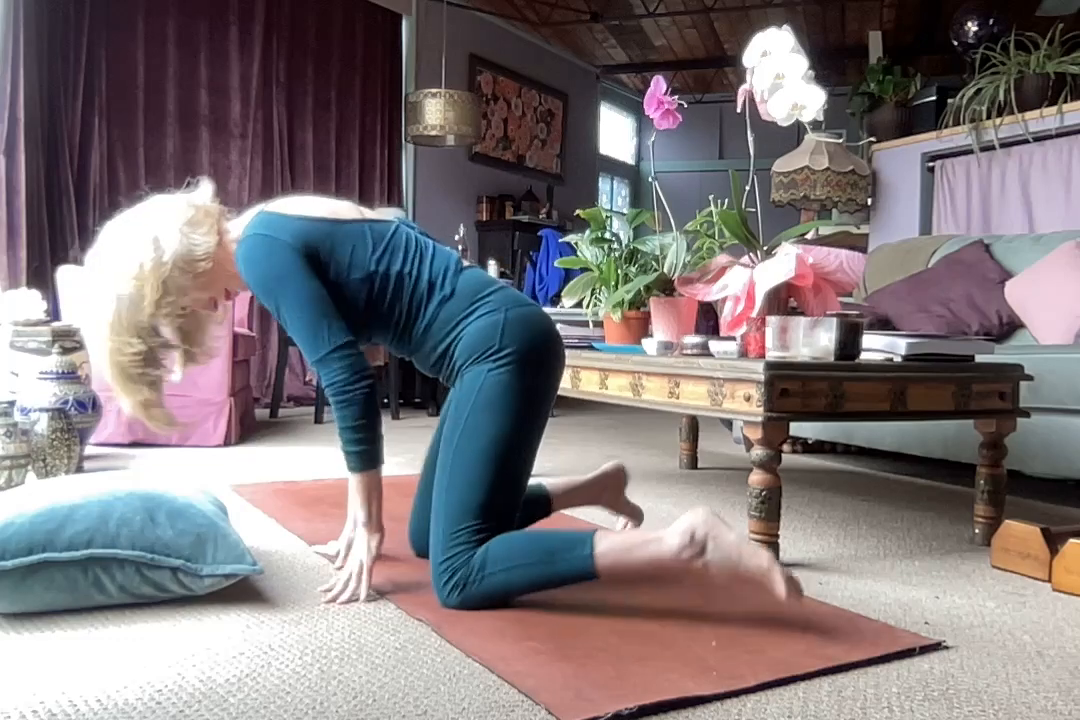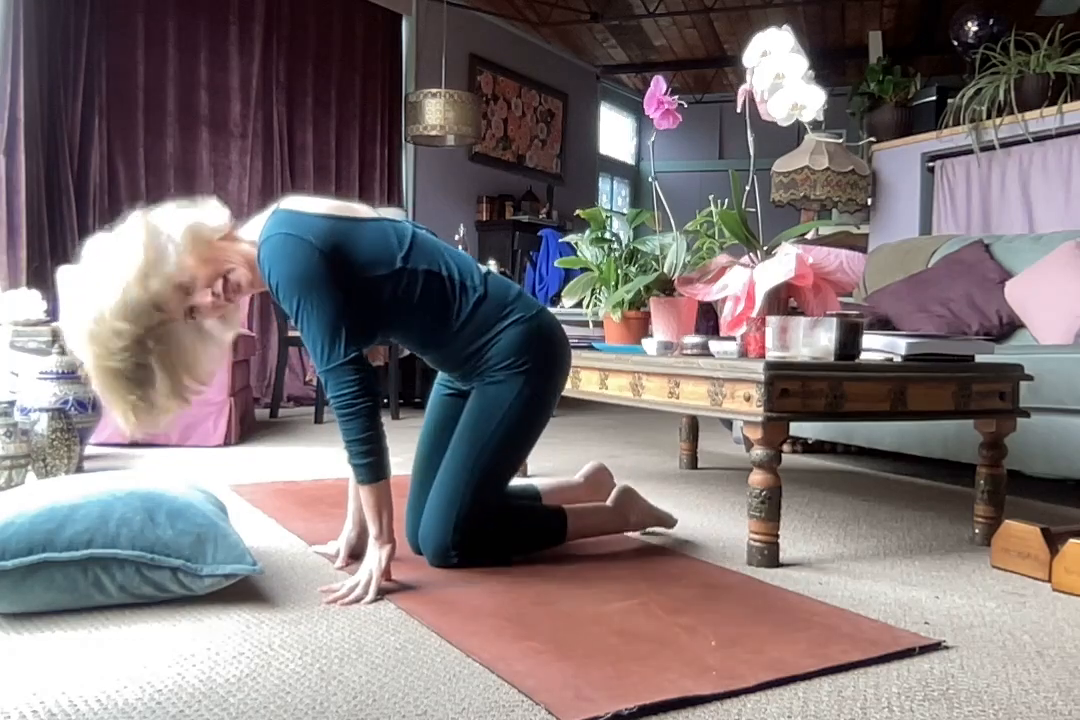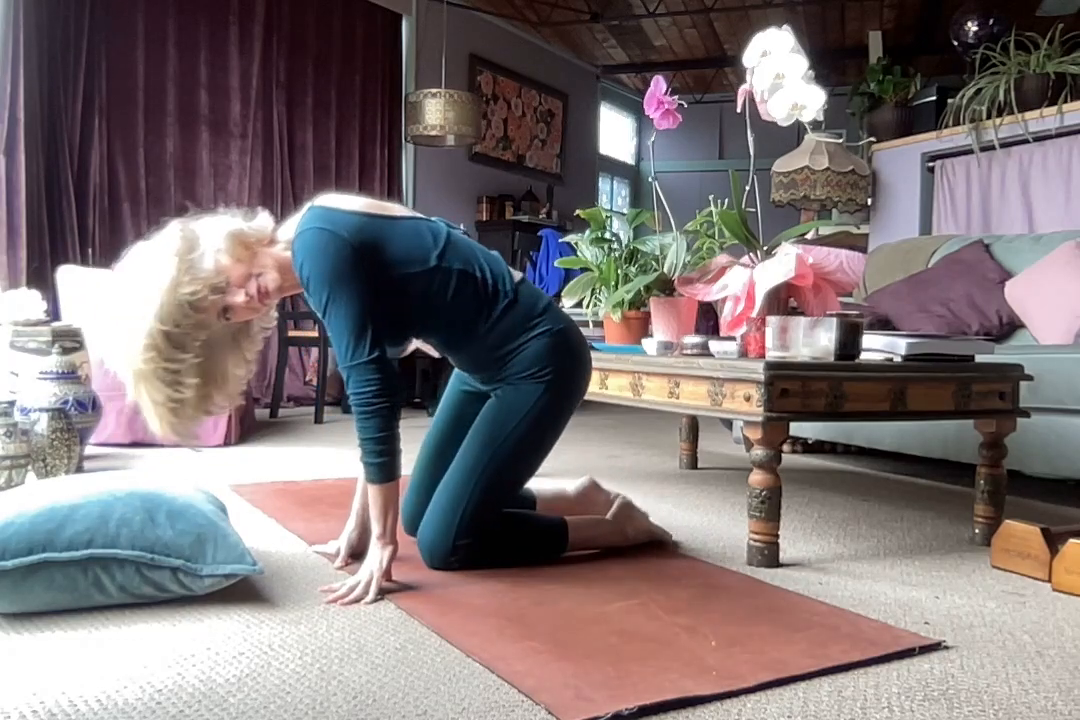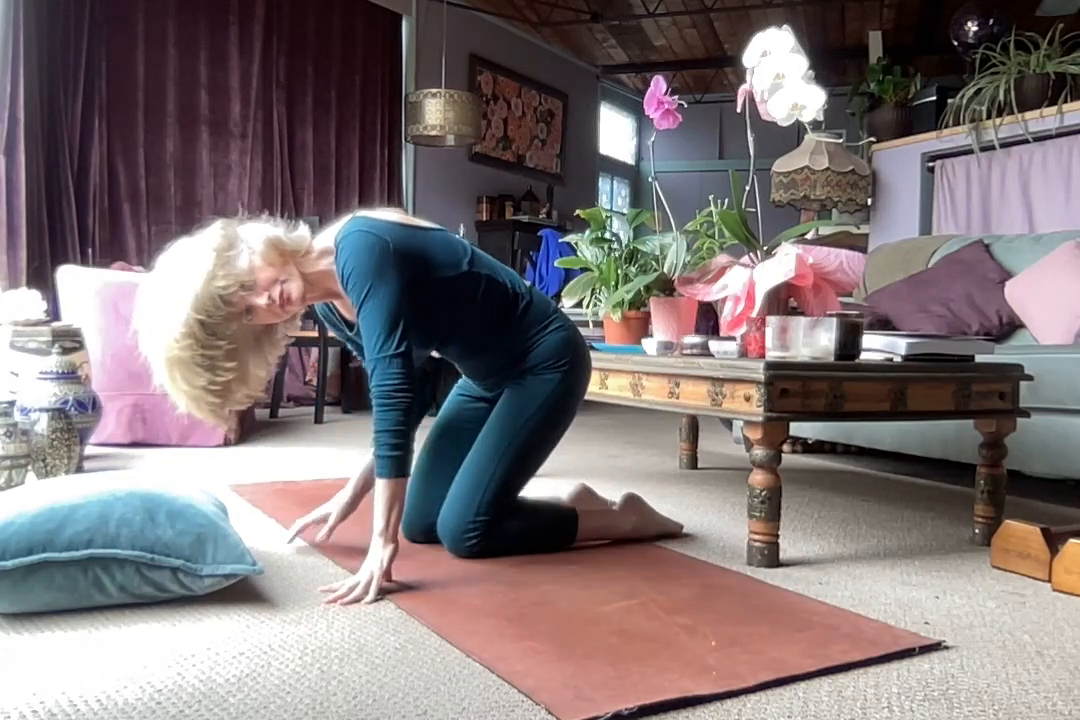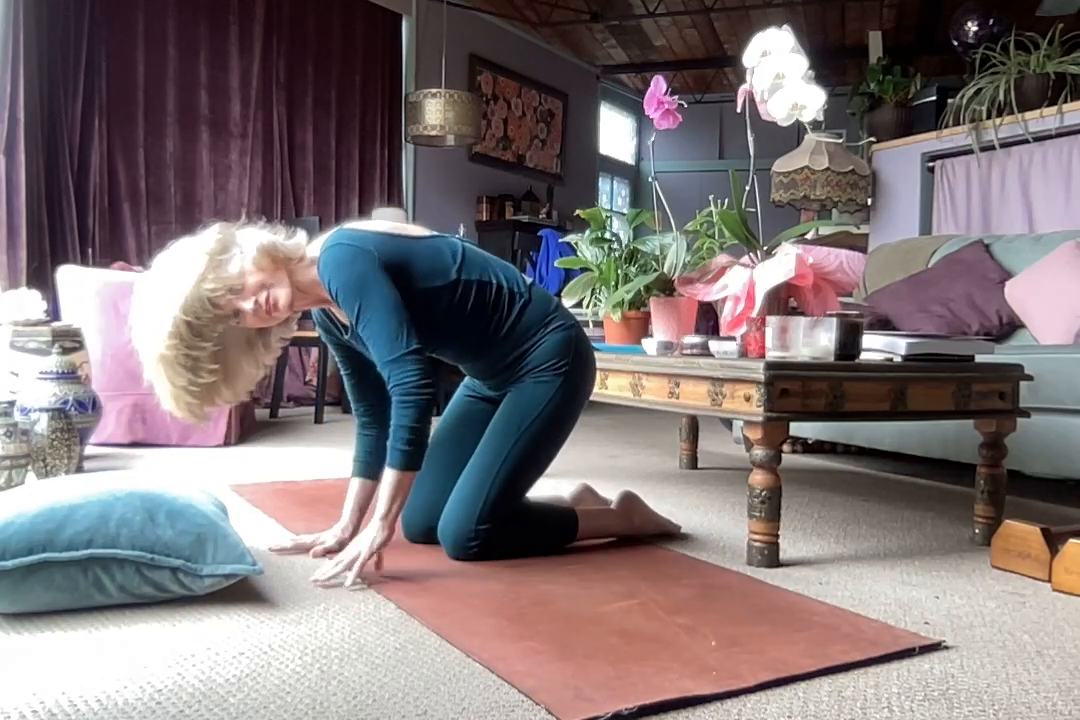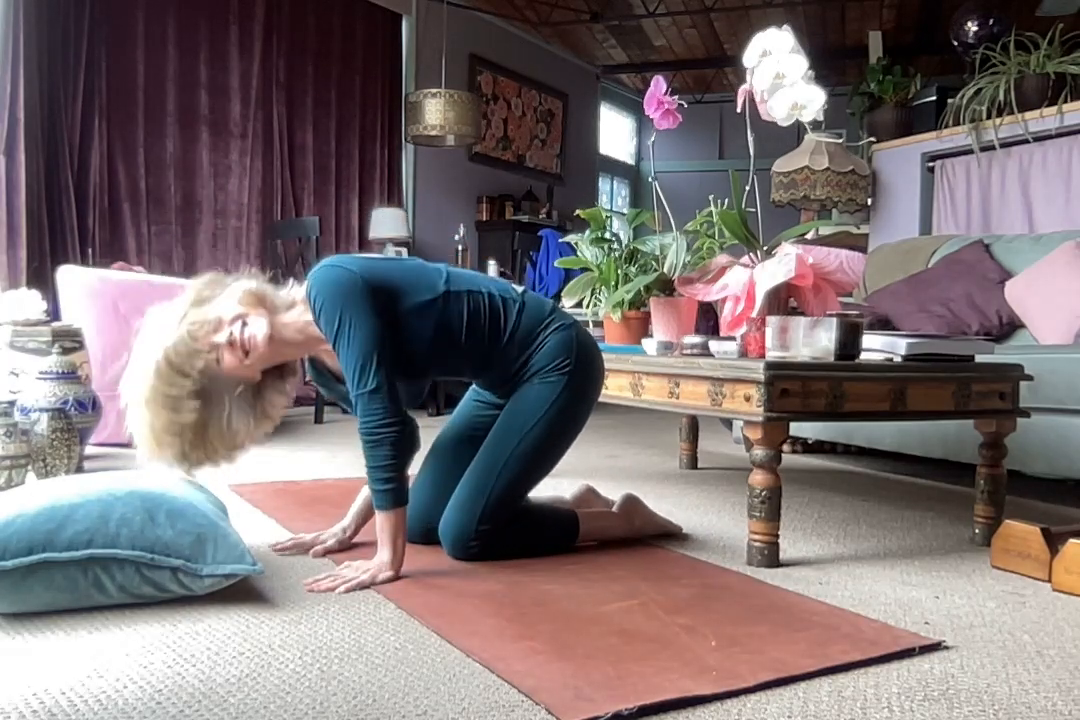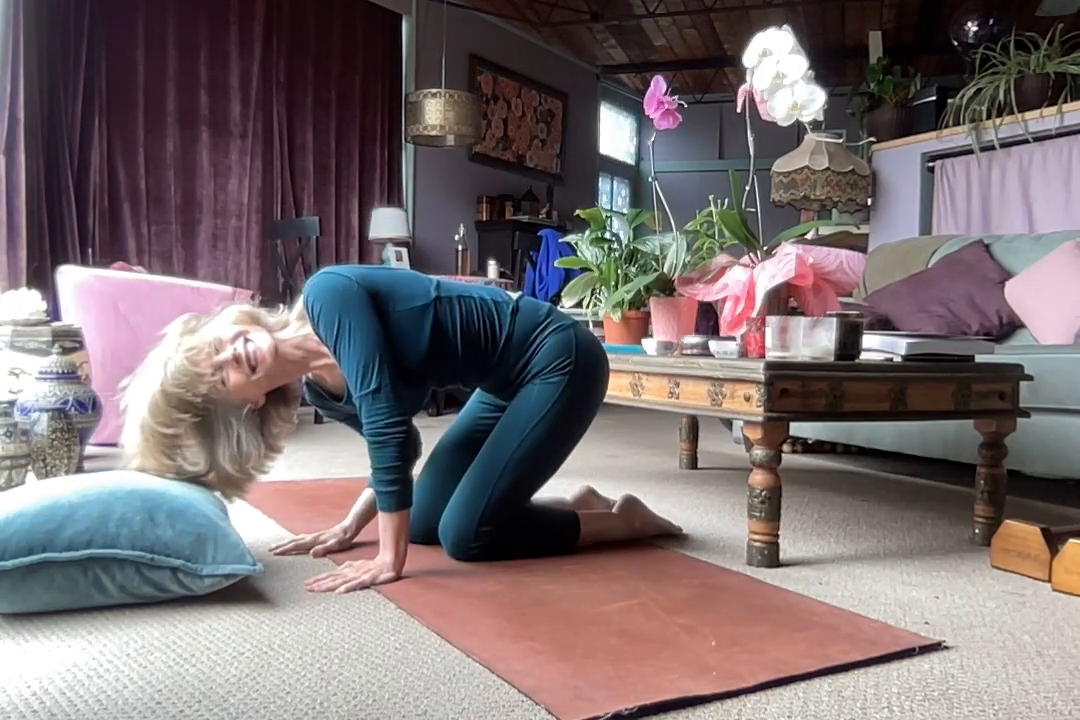
dt=0.5s
person 1, frame 1
left shoulder: (259, 249)
right shoulder: (291, 233)
left elbow: (347, 380)
right elbow: (353, 372)
left wrist: (368, 530)
right wrist: (359, 521)
left hip: (500, 346)
right hip: (504, 340)
left knee: (462, 577)
right knee: (429, 533)
left ankle: (685, 541)
right ankle: (594, 484)
person 1, frame 2
left shoulder: (285, 248)
right shoulder: (287, 255)
left elbow: (351, 391)
right elbow: (357, 391)
left wrist: (379, 541)
right wrist: (359, 521)
left hip: (517, 351)
right hip: (469, 361)
left knee: (446, 541)
right knee: (430, 522)
left ankle: (619, 511)
right ankle: (584, 488)
person 1, frame 3
left shoulder: (317, 244)
right shoulder: (313, 265)
left elbow: (372, 391)
right elbow: (375, 393)
left wrist: (380, 542)
right wrist: (362, 521)
left hip: (538, 358)
right hip: (487, 364)
left knee: (445, 545)
right knee: (421, 514)
left ankle: (619, 527)
right ankle: (580, 500)
person 1, frame 4
left shoulder: (359, 249)
right shoulder: (330, 309)
left elbow: (395, 391)
right elbow: (396, 403)
left wrist: (383, 543)
right wrist: (347, 498)
left hip: (544, 361)
right hip: (487, 376)
left knee: (465, 530)
right knee: (420, 522)
left ankle: (625, 517)
right ankle: (576, 503)
person 1, frame 5
left shoulder: (343, 261)
right shoulder: (329, 315)
left elbow: (413, 388)
right elbow: (374, 418)
left wrist: (378, 527)
right wrist: (346, 527)
left hip: (547, 359)
right hip: (493, 375)
left knee: (464, 536)
right knee: (419, 523)
left ankle: (622, 517)
right ankle: (575, 503)
person 1, frame 6
left shoulder: (331, 286)
right shoulder: (319, 369)
left elbow: (381, 423)
right elbow: (394, 436)
left wrist: (387, 560)
right wrist: (348, 527)
left hip: (554, 360)
right hip: (503, 379)
left knee: (466, 535)
right knee: (421, 524)
left ankle: (624, 520)
right ankle: (578, 504)
person 1, frame 7
left shoulder: (327, 296)
right shoulder: (320, 390)
left elbow: (386, 425)
right elbow: (395, 444)
left wrist: (389, 560)
right wrist: (348, 527)
left hip: (556, 360)
right hip: (508, 382)
left knee: (466, 536)
right knee: (424, 522)
left ankle: (624, 520)
right ankle: (580, 505)
